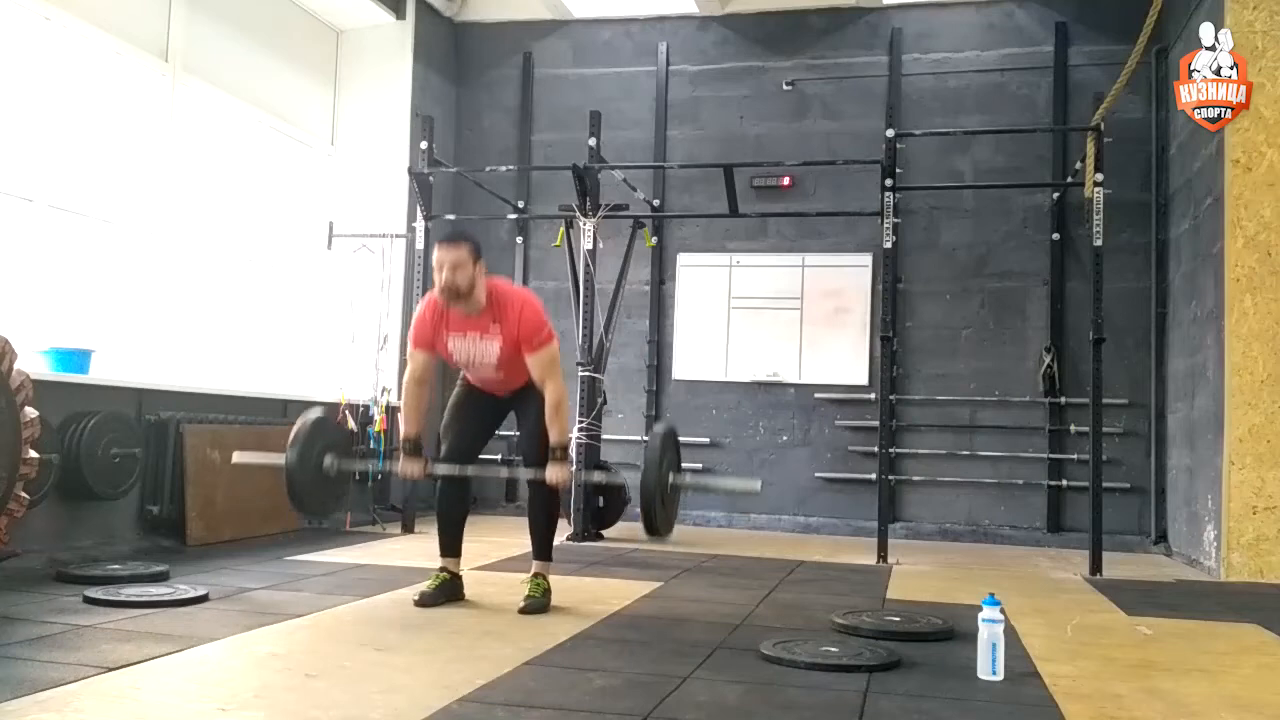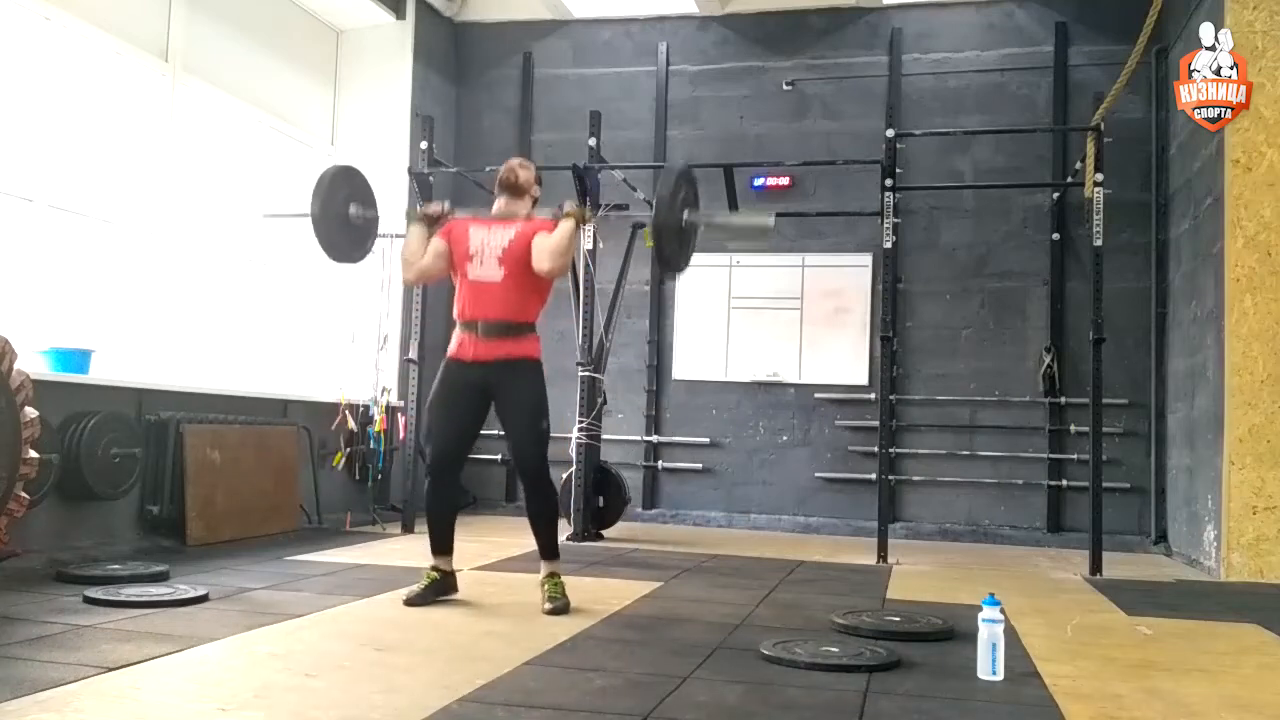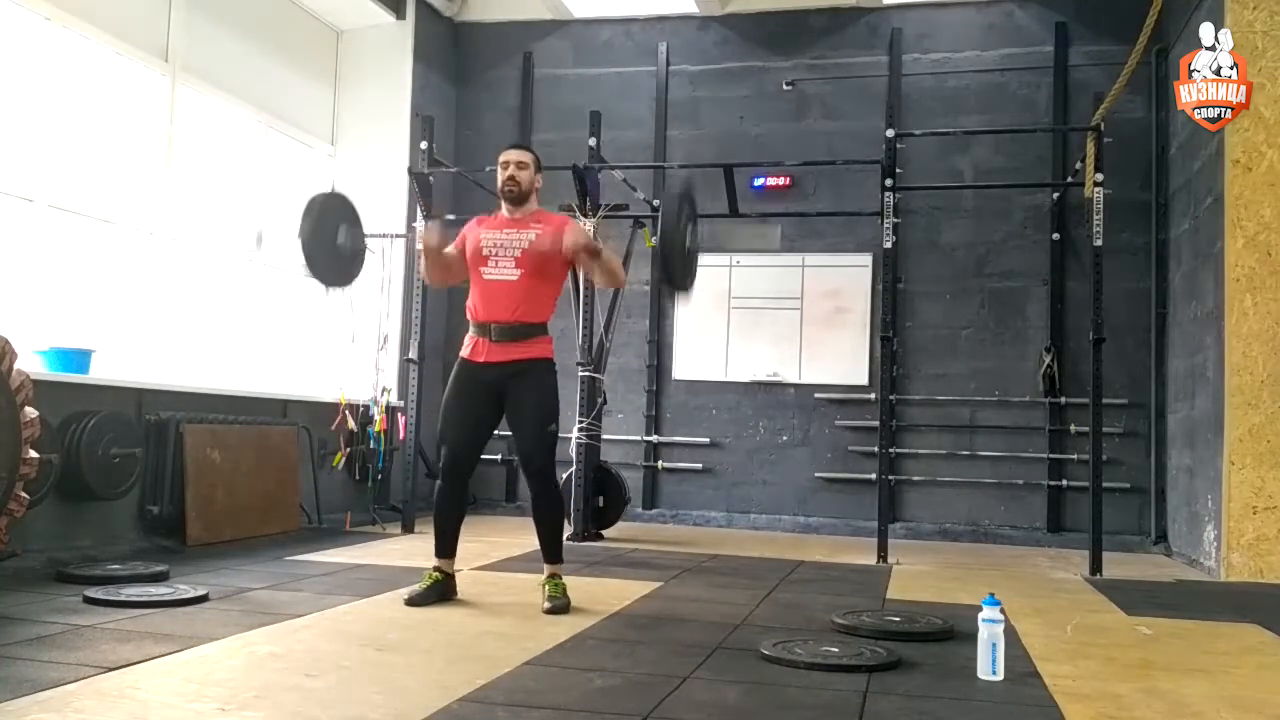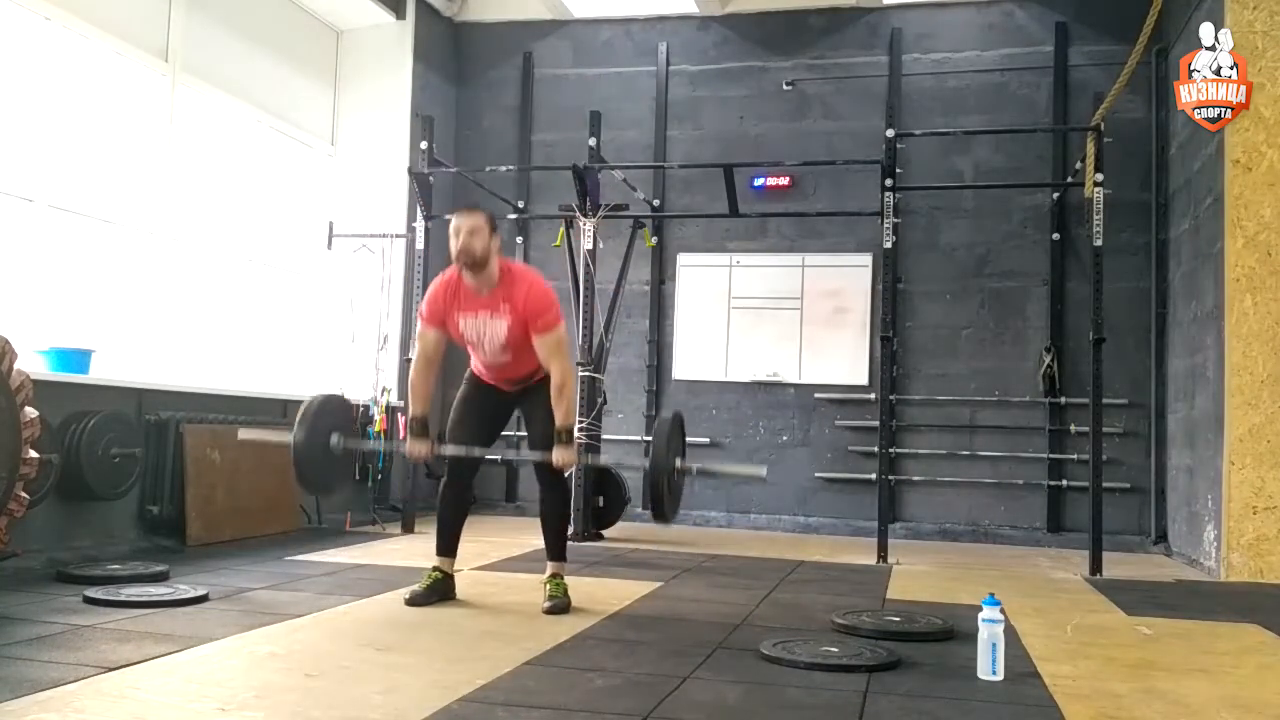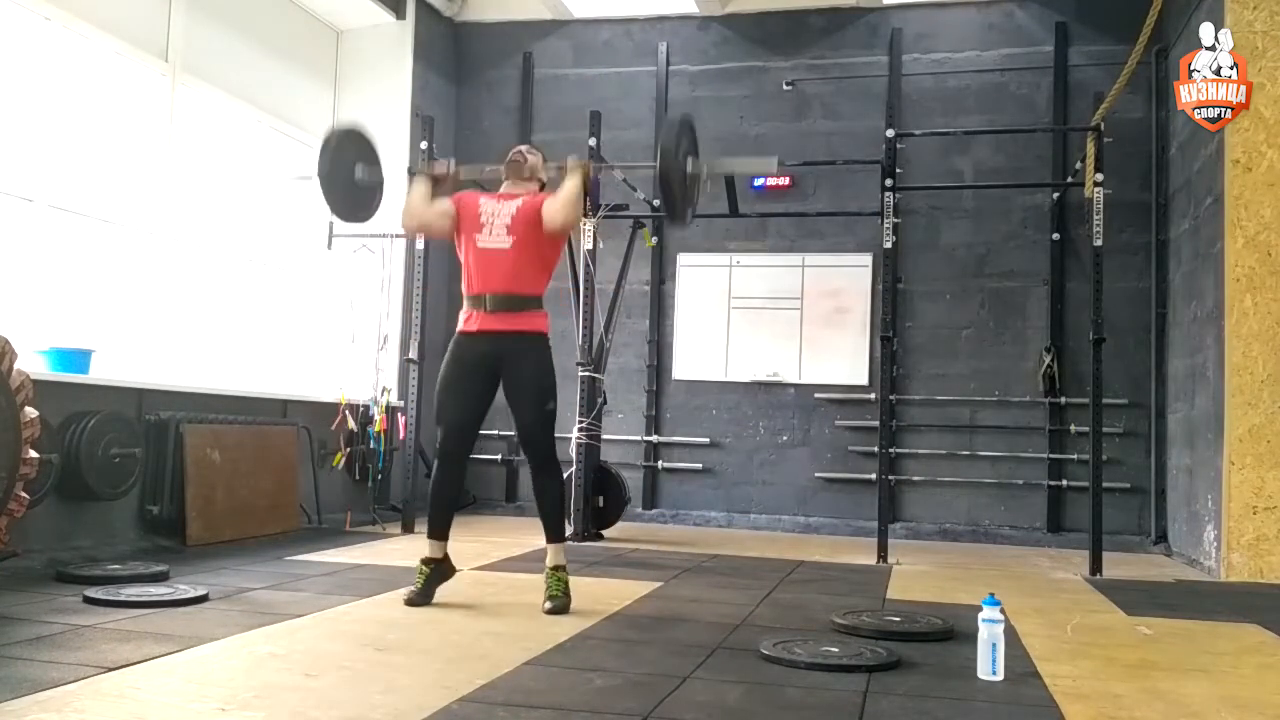
dt=1s
person 1, frame 1
left shoulder: (520, 306)
right shoulder: (429, 312)
left elbow: (552, 386)
right elbow: (416, 380)
left wrist: (560, 455)
right wrist: (410, 448)
left hip: (531, 384)
right hip: (478, 386)
left knee: (537, 466)
right knee: (451, 464)
left ankle: (539, 577)
right ankle: (449, 573)
person 1, frame 2
left shoulder: (540, 229)
right shoulder: (458, 228)
left elbow: (548, 265)
right elbow: (413, 272)
left wrist: (571, 221)
right wrist: (423, 223)
left hip: (517, 362)
right hip: (462, 360)
left knee: (532, 467)
right knee: (440, 463)
left ankle: (552, 575)
right ankle: (441, 570)
person 1, frame 3
left shoulder: (557, 227)
right shoulder: (476, 228)
left elbow: (615, 276)
right elbow: (437, 276)
left wrist: (590, 249)
right wrist: (431, 249)
left hip: (531, 363)
right hip: (475, 359)
left knee: (539, 470)
right knee: (453, 465)
left ankle: (553, 577)
right ankle: (443, 573)
person 1, frame 4
left shoulder: (529, 289)
right shoulder: (441, 292)
left elbow: (561, 370)
right elbow: (424, 361)
left wrist: (565, 439)
right wrist: (418, 429)
left hip: (537, 381)
right hip: (485, 380)
left knee: (548, 468)
right knee: (457, 465)
left ankle: (555, 576)
right ankle: (442, 573)
person 1, frame 5
left shoulder: (543, 205)
right shoulder: (467, 204)
left elbow: (562, 218)
right elbow: (416, 223)
left wrist: (575, 178)
right wrist: (425, 181)
left hip: (525, 342)
right hip: (472, 339)
left knee: (540, 451)
right knee: (450, 448)
left ankle: (556, 569)
right ankle: (436, 558)
